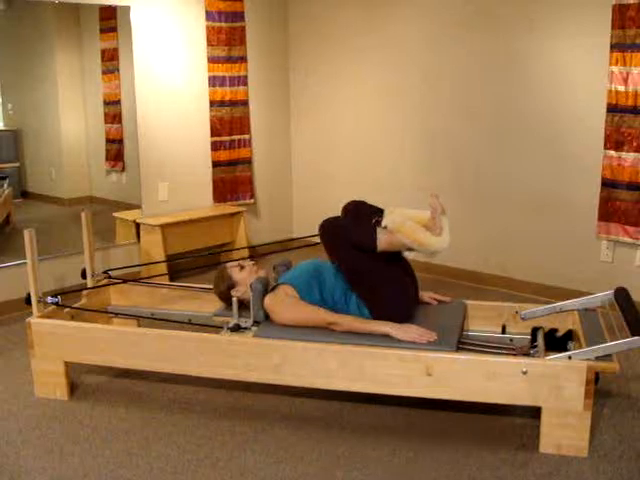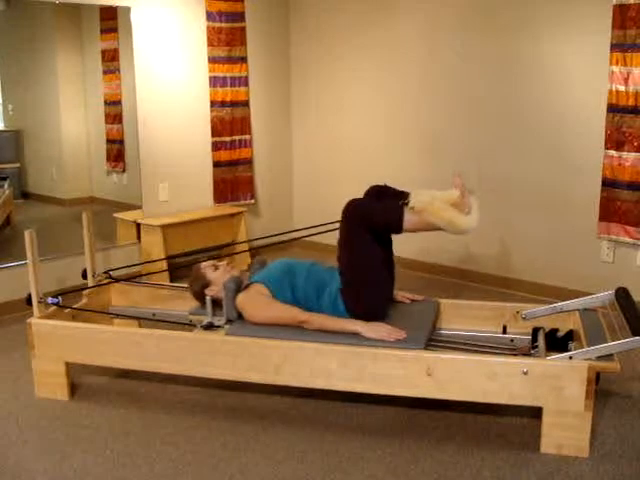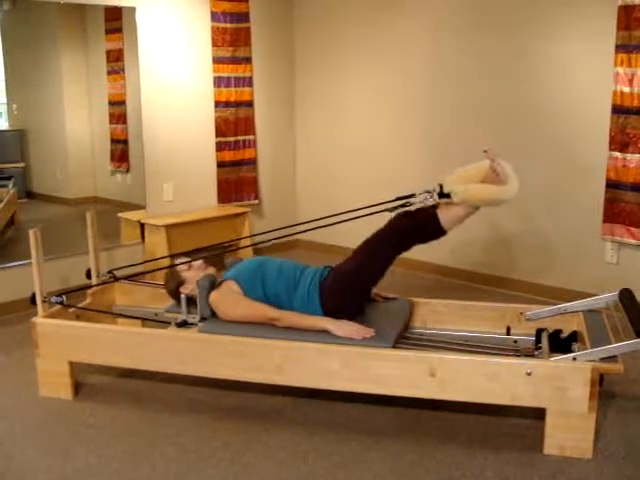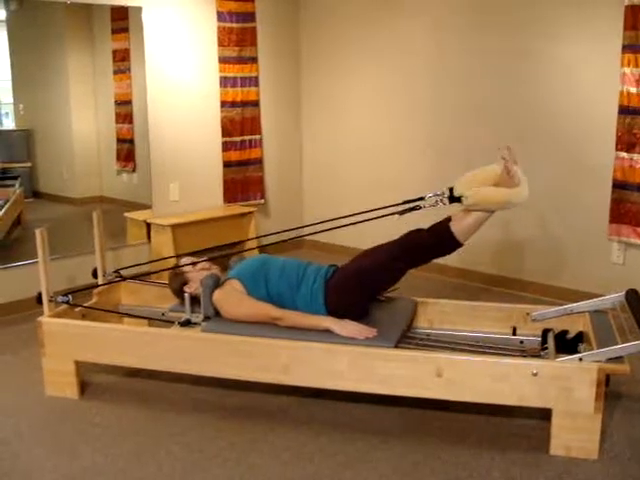
dt=0.5s
person 1, frame 1
left shoulder: (289, 280)
right shoulder: (275, 303)
right elbow: (332, 321)
left wrist: (415, 293)
right wrist: (392, 328)
right hip: (389, 304)
left knee: (353, 210)
right knee: (332, 229)
left ankle: (423, 230)
right ankle: (416, 240)
person 1, frame 2
left shoulder: (259, 279)
right shoulder: (247, 301)
right elbow: (301, 318)
left wrist: (386, 290)
right wrist: (360, 326)
left hip: (366, 292)
right hip: (356, 305)
left knee: (376, 194)
right knee: (356, 210)
person 1, frame 3
left shoulder: (238, 274)
right shoulder: (220, 298)
right elbow: (275, 316)
left wrist: (362, 287)
right wrist: (331, 324)
left hip: (328, 280)
right hip: (329, 300)
left knee: (404, 226)
right knee: (400, 229)
person 1, frame 4
left shoulder: (240, 273)
right shoulder: (223, 297)
right elbow: (277, 315)
left wrist: (374, 285)
right wrist: (333, 323)
left hip: (334, 279)
right hip: (334, 298)
left knee: (417, 241)
right knee: (413, 247)
